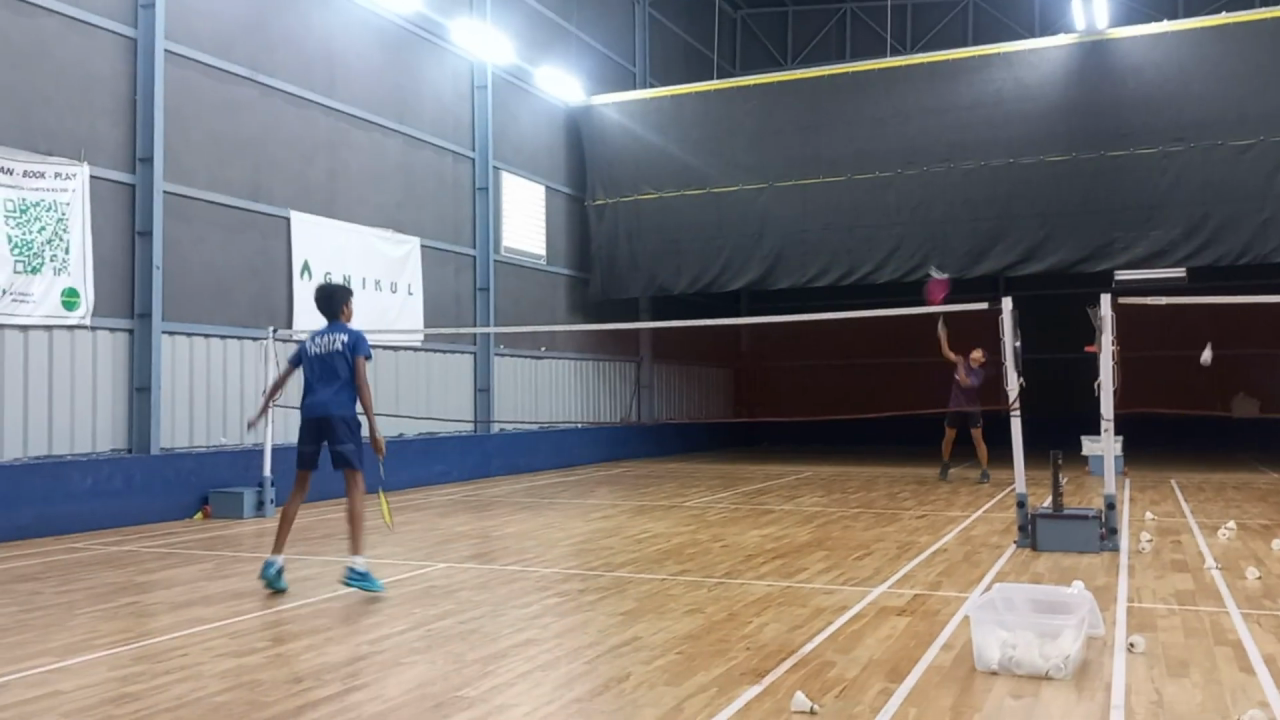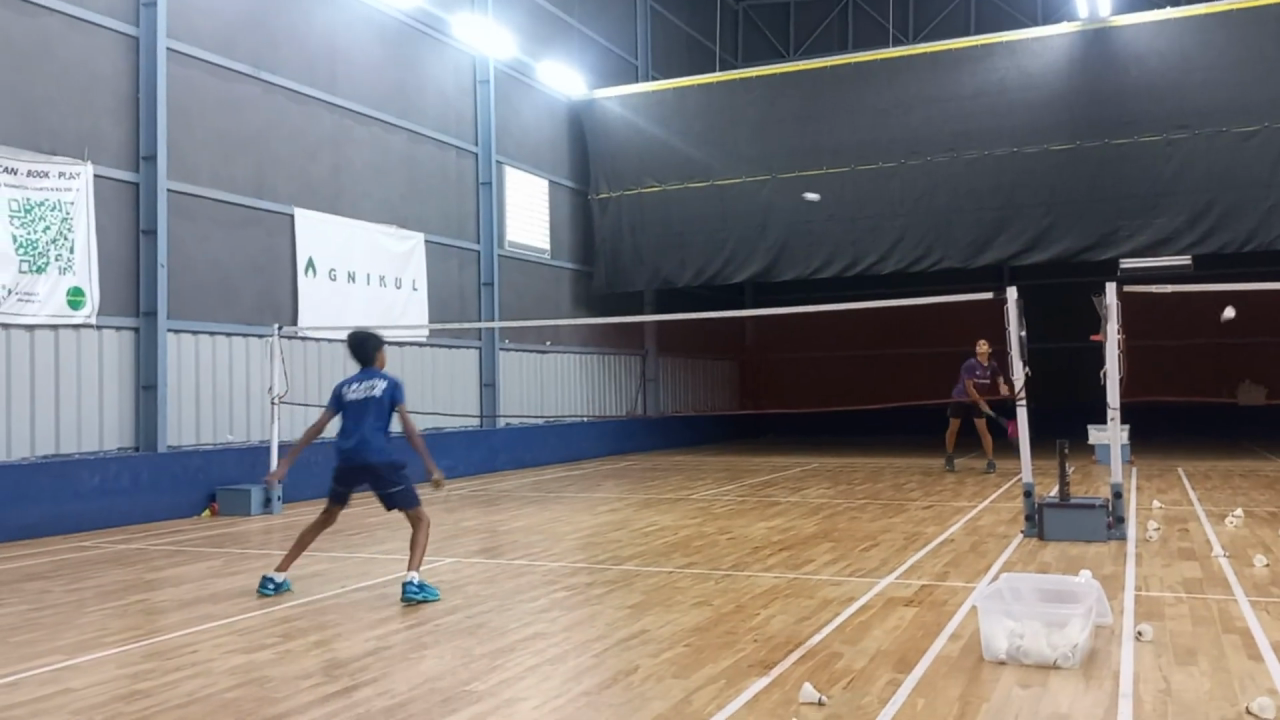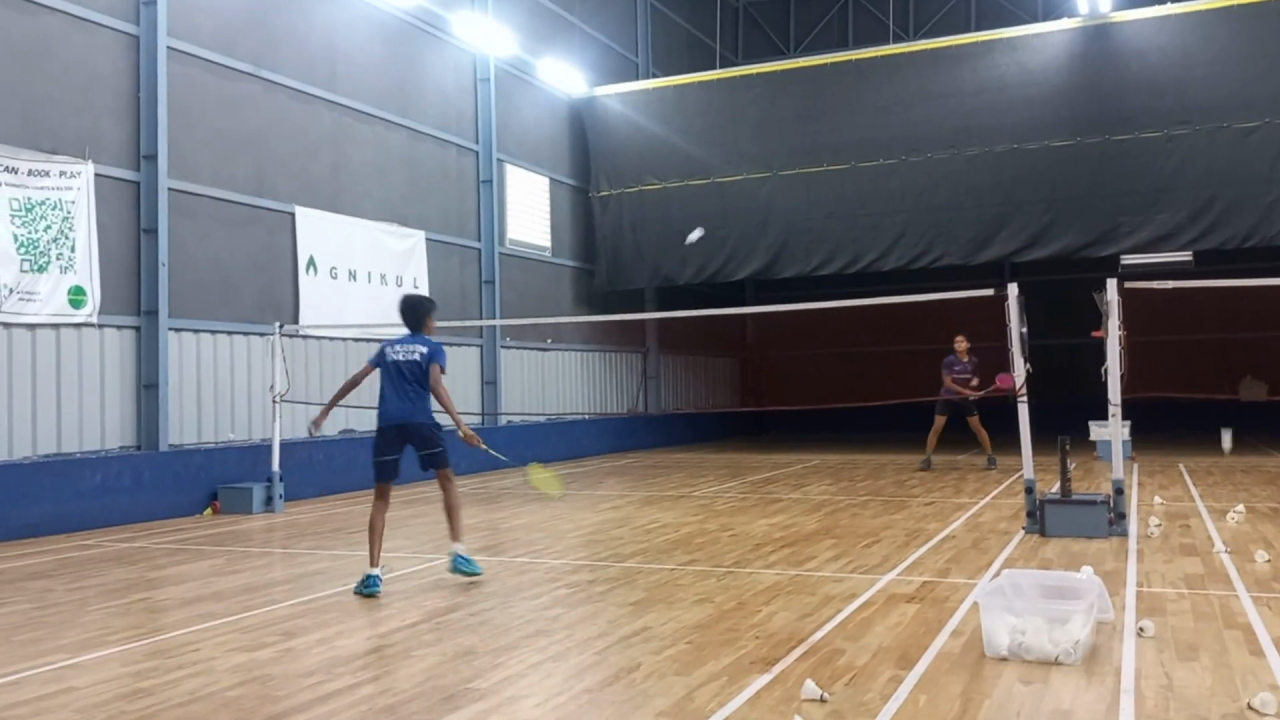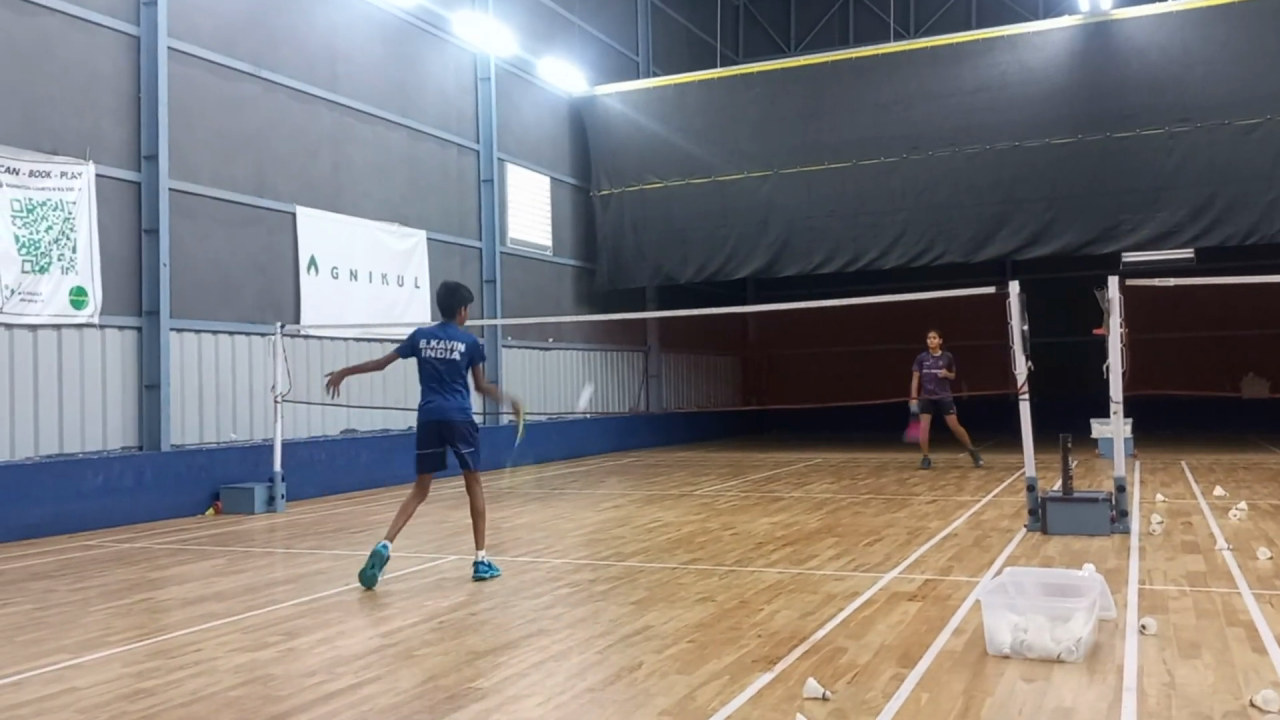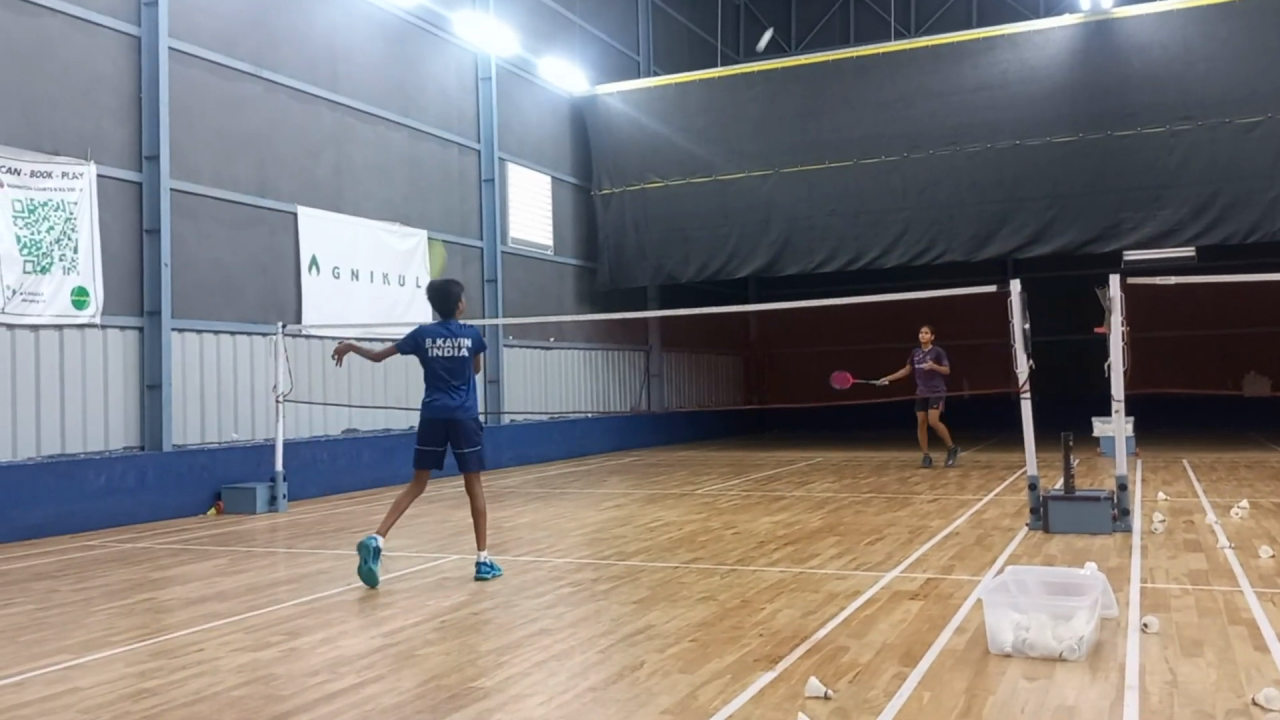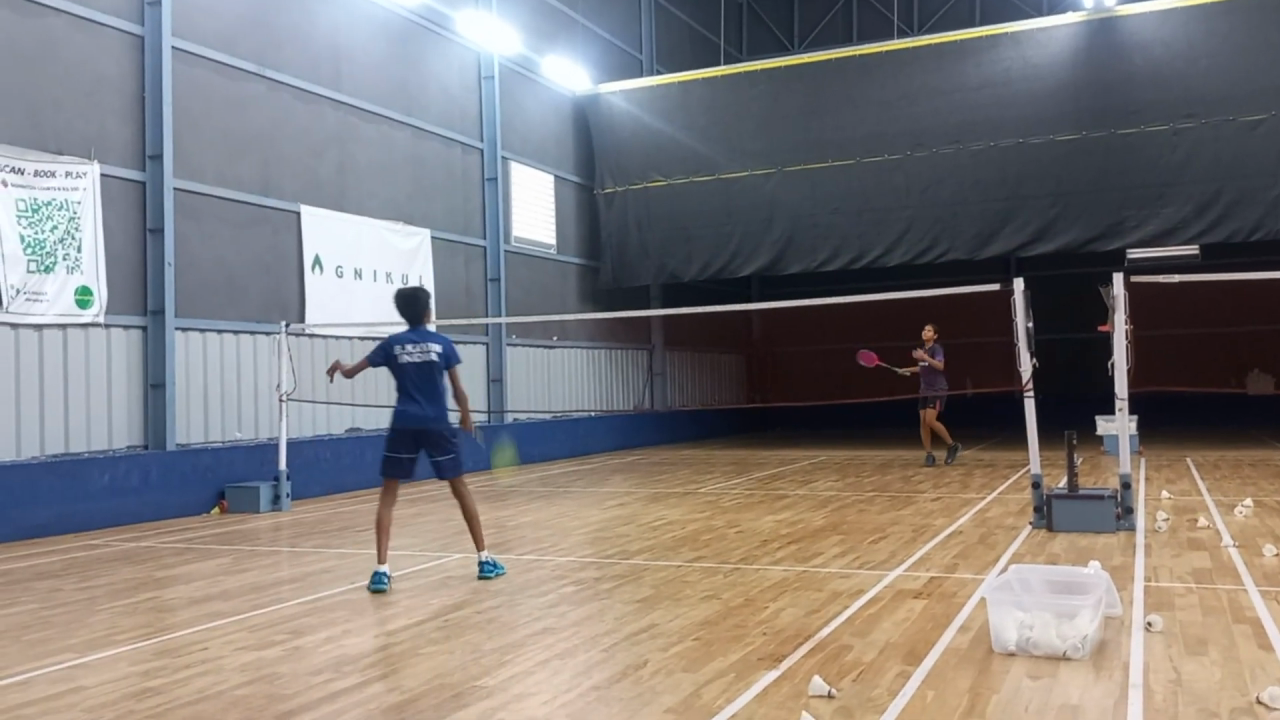
dt=0.3s
person 1, frame 1
left shoulder: (310, 340)
right shoulder: (354, 337)
left elbow: (280, 379)
right elbow: (361, 382)
left wrist: (263, 410)
right wrist: (374, 428)
left hip: (310, 418)
right hip: (339, 416)
left knee: (299, 490)
right knee: (356, 487)
left ankle: (275, 561)
right ankle: (357, 566)
person 1, frame 2
left shoulder: (343, 388)
right shoulder: (390, 384)
left elbow: (318, 428)
right elbow: (408, 427)
left wrist: (285, 463)
right wrist: (431, 466)
left hip: (348, 461)
right hip: (381, 460)
left knee: (326, 518)
right knee: (420, 520)
left ankle: (275, 576)
right ankle: (412, 582)
person 1, frame 3
left shoulder: (389, 347)
right shoulder: (432, 348)
left elbow: (356, 379)
right elbow: (435, 385)
left wrist: (325, 411)
right wrist: (460, 424)
left hip: (389, 424)
right hip: (421, 422)
left knee: (381, 498)
right knee: (447, 483)
left ankle: (373, 573)
right ankle: (458, 552)
person 1, frame 4
left shoulder: (420, 336)
right shoulder: (470, 342)
left elbow: (381, 363)
right elbow: (481, 387)
left wrist: (343, 373)
right wrist: (507, 399)
left hip: (428, 418)
right hip: (459, 418)
left knee: (420, 490)
right knee: (474, 486)
left ankle: (385, 545)
right ankle: (481, 560)
person 1, frame 5
left shoulder: (422, 334)
right shoulder: (471, 334)
left elbow: (377, 356)
left wrist: (349, 347)
left hip: (432, 417)
right hip: (464, 418)
left knee: (416, 485)
right knee: (474, 486)
left ankle: (375, 540)
right ankle: (483, 560)
person 1, frame 6
left shoulder: (392, 344)
right shoulder: (443, 344)
left elbow: (351, 372)
right elbow: (458, 391)
left wrist: (338, 366)
right wrist: (466, 417)
left hip: (403, 426)
right hip: (435, 425)
left knee: (388, 495)
right knee: (460, 490)
left ankle: (381, 570)
right ankle: (484, 559)
